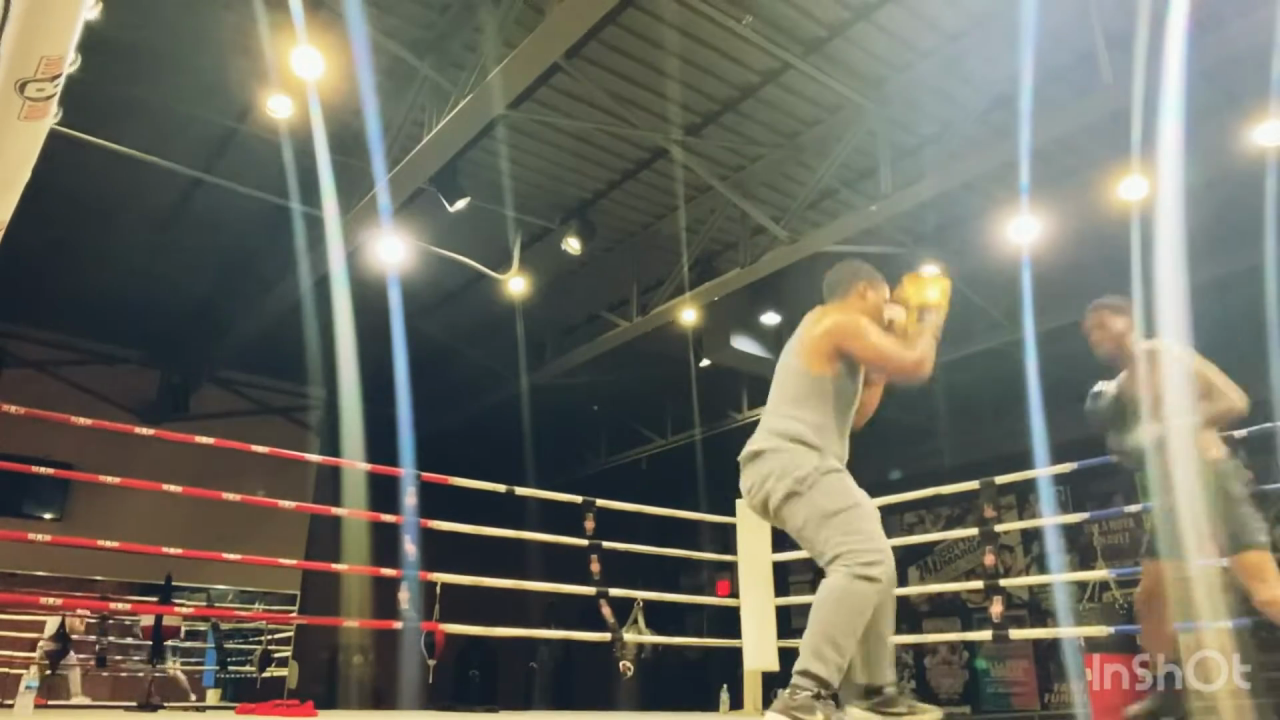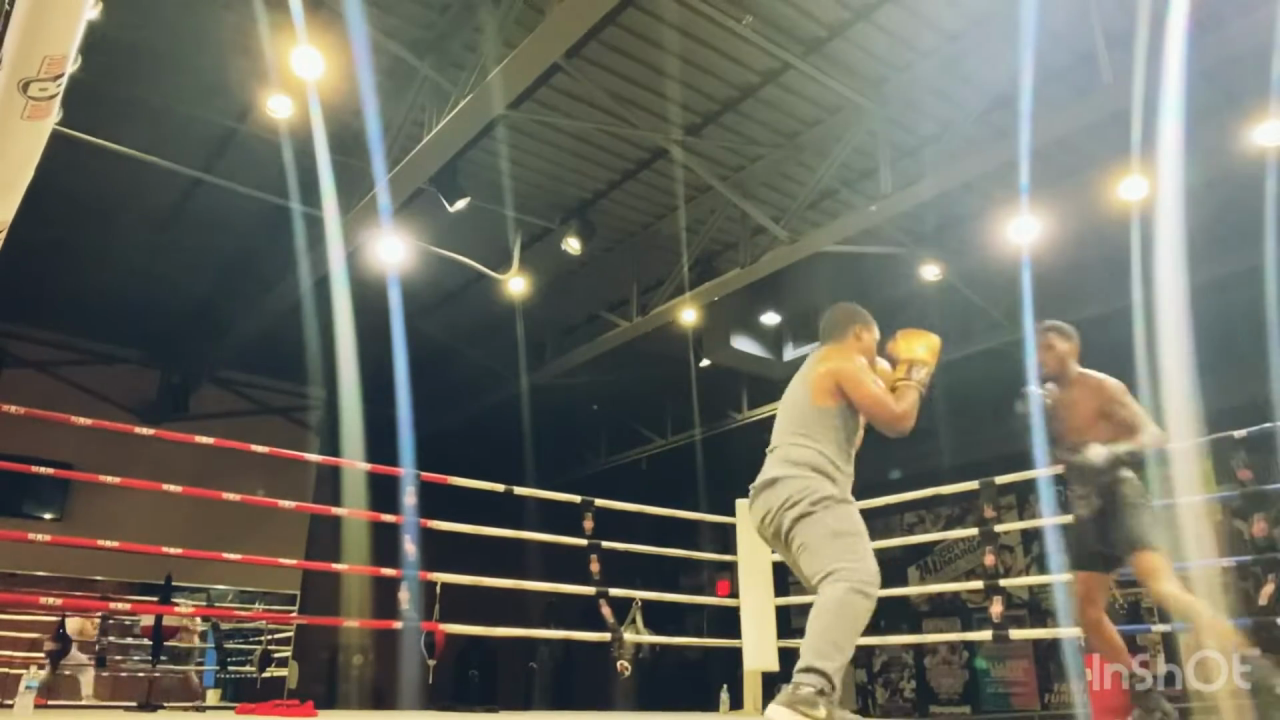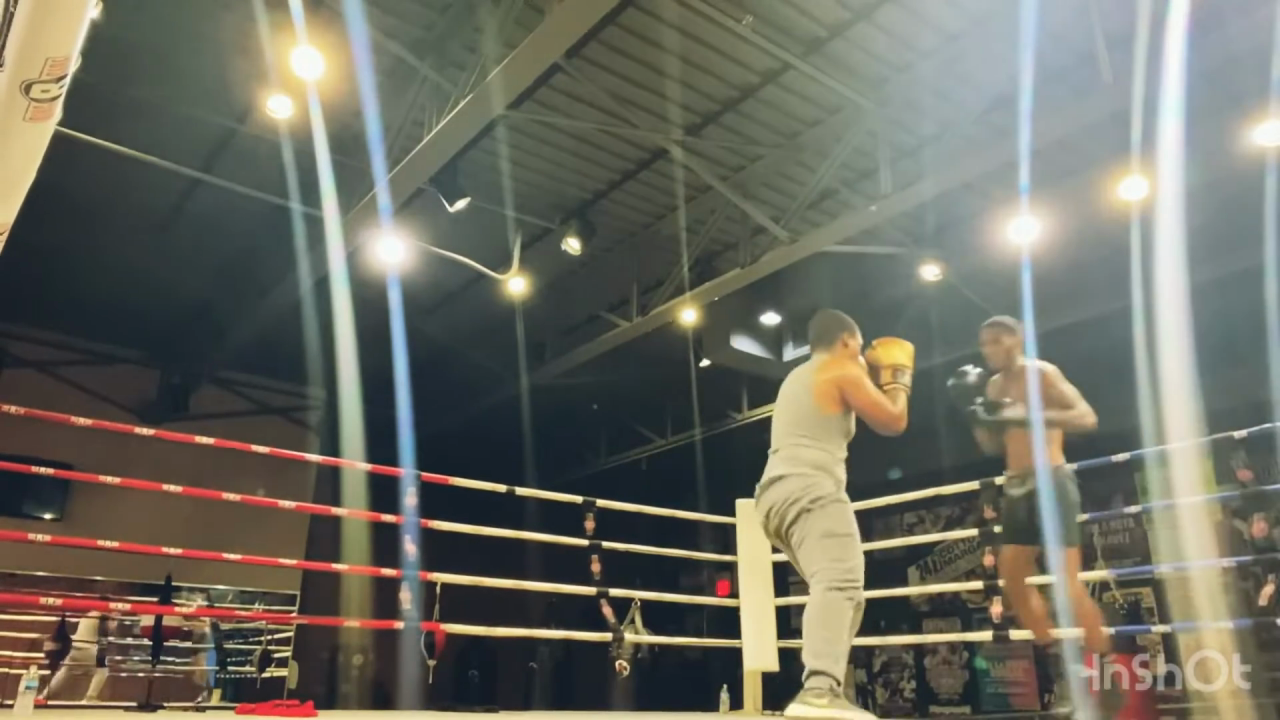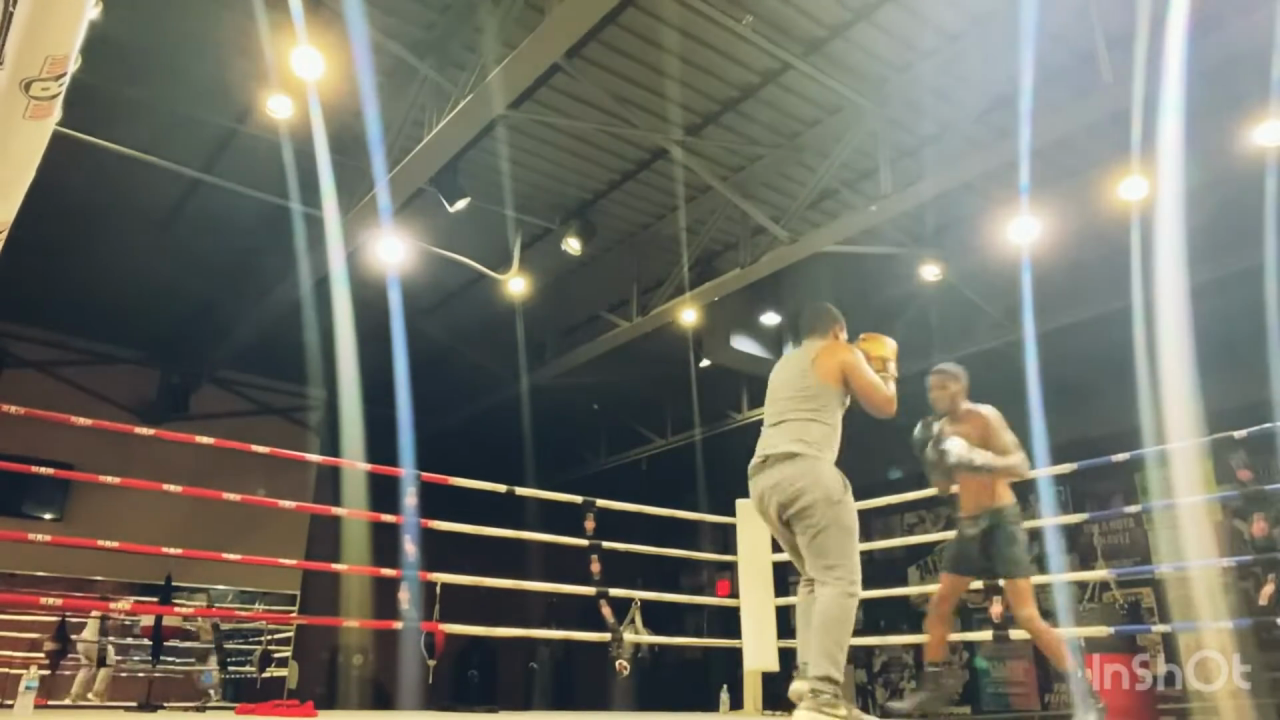
dt=0.2s
person 1, frame 1
left shoulder: (821, 335)
right shoulder: (842, 320)
left elbow: (856, 416)
right elbow: (915, 368)
left wrist: (880, 367)
right wrist: (931, 315)
left hip: (792, 471)
right hip: (791, 467)
left knee: (868, 565)
right knee: (864, 562)
person 1, frame 2
left shoulder: (811, 372)
right shoulder: (843, 363)
right elbow: (899, 420)
left wrist: (879, 383)
right wrist: (917, 371)
left hip: (781, 497)
right hip: (807, 494)
left knee: (850, 584)
right knee: (850, 581)
person 1, frame 3
left shoulder: (797, 377)
right shoulder: (844, 369)
right elbow: (893, 421)
left wrist: (869, 377)
right wrist: (899, 375)
left hip: (775, 497)
right hip: (810, 492)
left knee: (833, 585)
right knee: (838, 582)
person 1, frame 4
left shoulder: (783, 364)
right shoulder: (841, 354)
right elbow: (885, 406)
right wrist: (886, 368)
left hip: (766, 476)
right hip: (805, 471)
left knee: (815, 576)
right knee: (839, 582)
left ankle: (809, 676)
person 2, frame 1
left shoulder: (1165, 357)
right shoulder: (1121, 385)
left elbow: (1235, 401)
left wrist: (1167, 431)
right wrist: (1112, 421)
left hip: (1211, 480)
right hip: (1175, 495)
right knee: (1149, 599)
person 2, frame 2
left shoulder: (1100, 387)
right shoulder: (1049, 399)
left elbow: (1153, 437)
right elbow: (1058, 457)
left wrist: (1108, 454)
left hip: (1118, 495)
right hip: (1086, 506)
left knee: (1162, 590)
right knee: (1088, 612)
person 2, frame 3
left shoulder: (1041, 373)
right shoulder: (996, 383)
left elbow: (1087, 418)
right elbow: (990, 444)
left wrist: (1029, 416)
right wrist: (972, 406)
left hip: (1051, 481)
right hip: (1017, 488)
left knee: (1068, 584)
right knee: (1012, 582)
person 2, frame 4
left shoulder: (984, 418)
right shoulder: (938, 427)
left elbow: (1021, 464)
right elbow: (942, 483)
left wrist: (973, 458)
right wrist: (929, 454)
left hip: (1000, 521)
right hip: (969, 526)
left knee: (1025, 613)
right knee: (939, 606)
right ankle: (933, 689)
